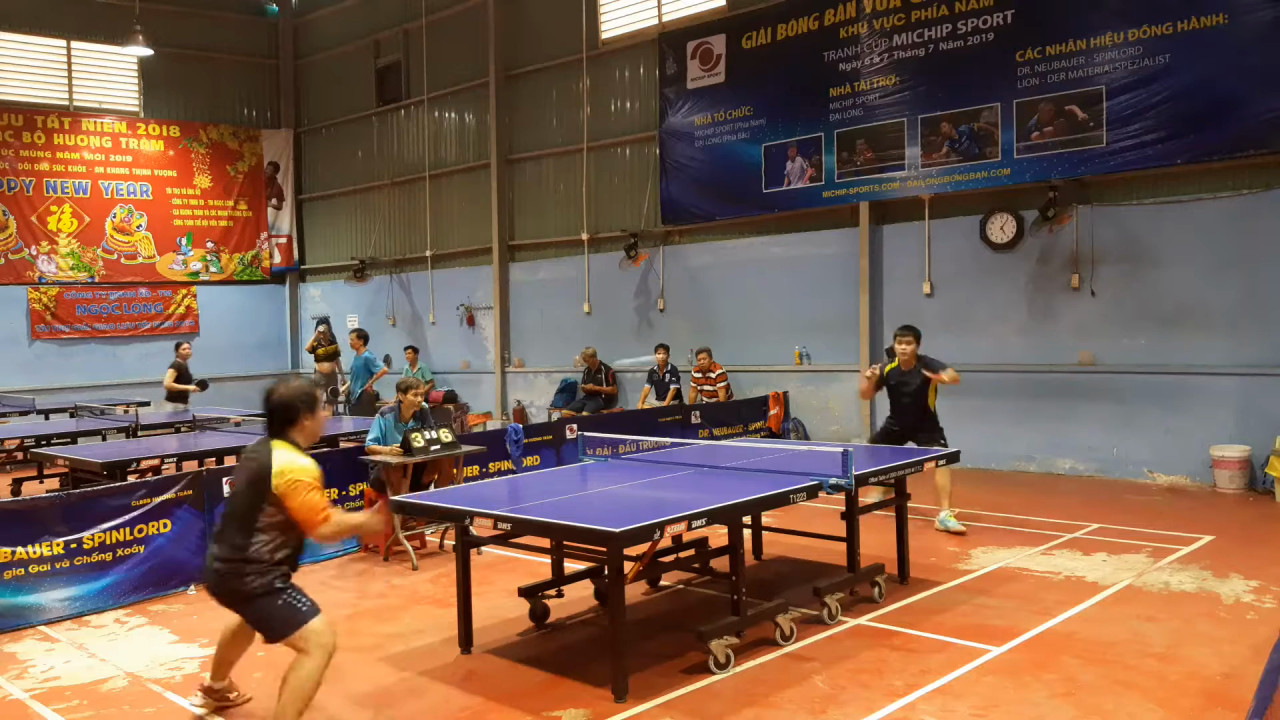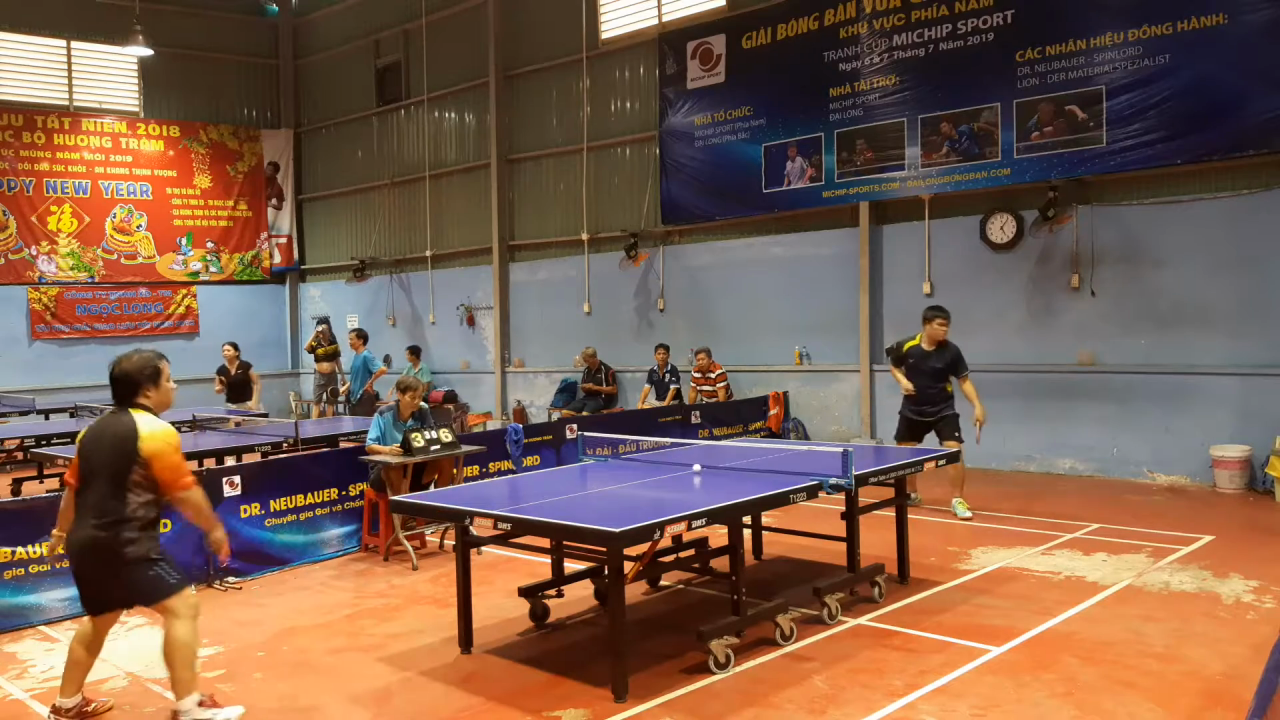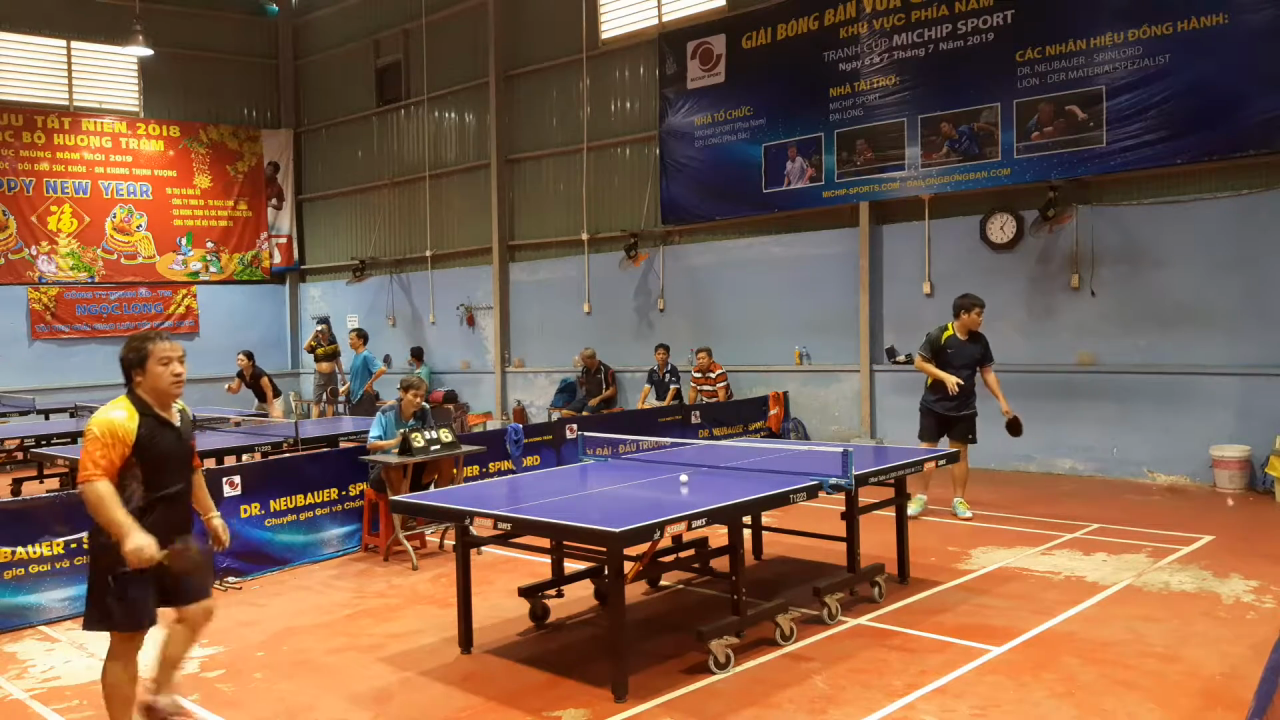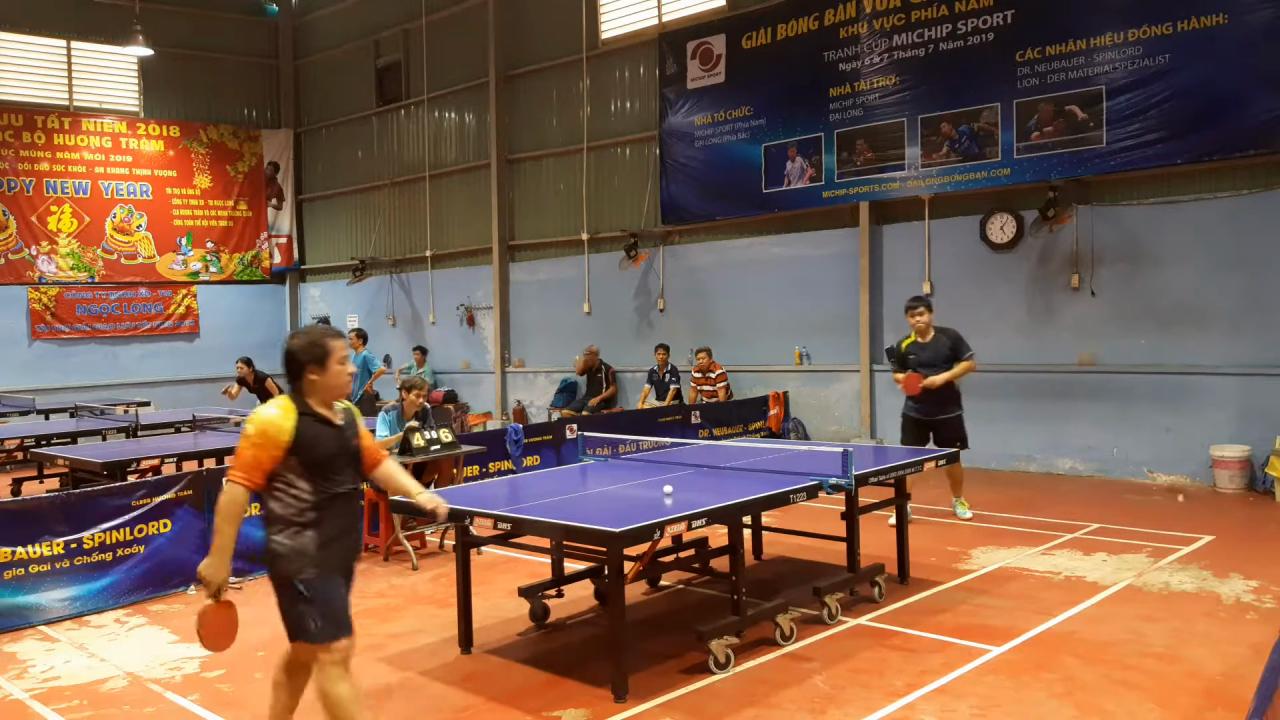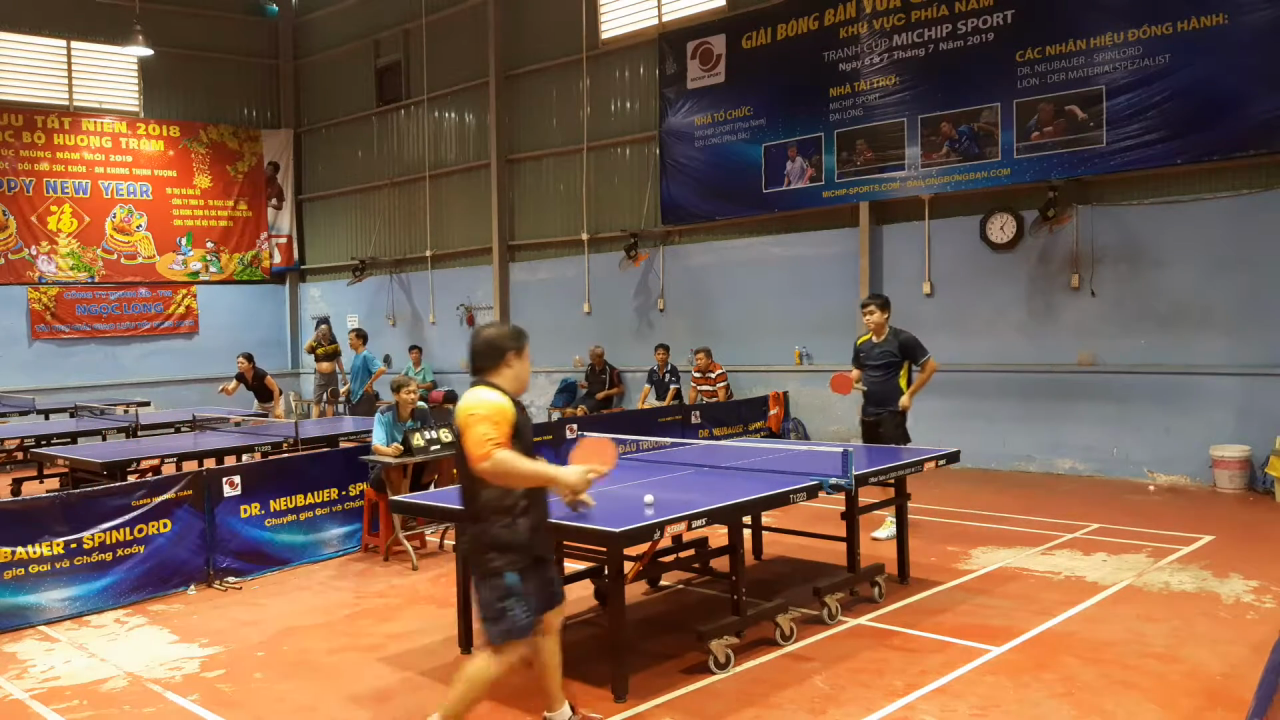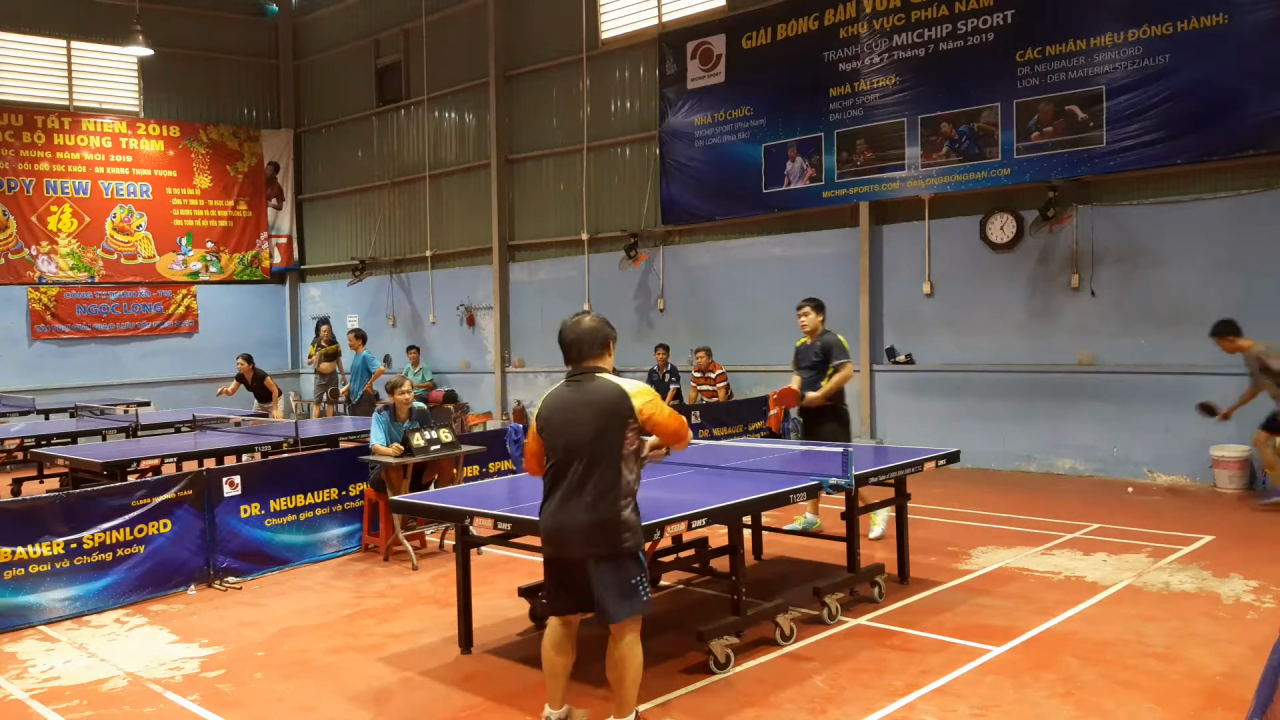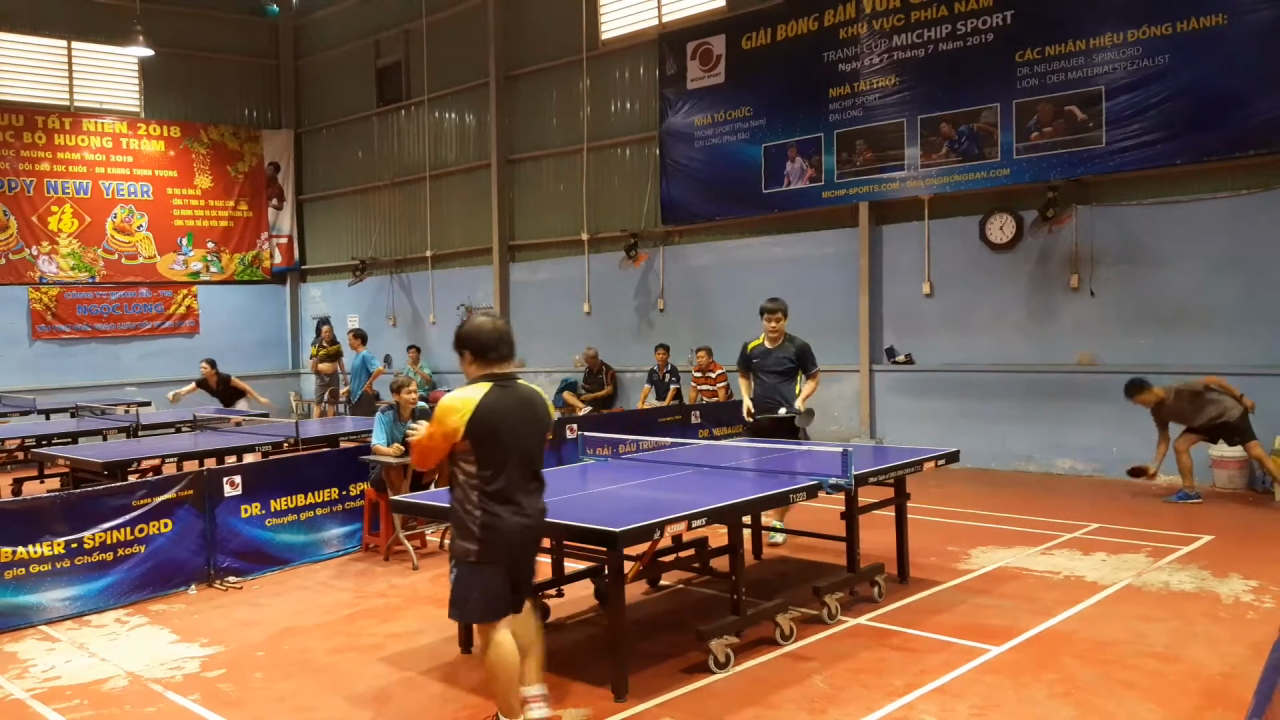
dt=0.7s
person 1, frame 1
left shoulder: (259, 452)
right shoulder: (295, 466)
right elbow: (324, 528)
right wrist: (365, 521)
left hip: (224, 566)
right hip: (254, 576)
left knee: (251, 619)
right knee: (320, 643)
left ankle: (213, 689)
person 1, frame 2
left shoulder: (97, 428)
right shoulder: (156, 431)
left elbow: (74, 485)
right elbow: (183, 492)
left wrist: (62, 530)
right wrist: (215, 529)
left hip: (88, 542)
right hip: (126, 544)
left knee: (98, 621)
right knee: (184, 607)
person 1, frame 3
left shoulder: (181, 414)
right shoulder: (115, 420)
right elbow: (92, 482)
left wrist: (210, 514)
right wrist: (130, 534)
left hip: (173, 544)
right hip: (127, 551)
left knee: (197, 611)
right knee: (128, 638)
person 1, frame 4
left shoulder: (347, 414)
right shoulder: (274, 420)
left elbow: (377, 462)
right elbow: (238, 486)
left wrist: (420, 494)
right wrist: (219, 557)
left hip: (337, 555)
right hip: (302, 558)
left knee: (306, 650)
right knee: (335, 651)
person 1, frame 5
left shoulder: (501, 403)
right shoulder: (487, 403)
right elbow: (491, 462)
left wrist: (563, 486)
right wrist: (560, 475)
left hip: (523, 544)
right hip: (501, 549)
left knee: (549, 622)
right knee: (510, 649)
person 1, frame 6
left shoulder: (549, 402)
right shoulder: (631, 393)
left elbow: (535, 464)
right elbow: (681, 436)
right wrist: (649, 444)
left hip: (558, 529)
right hip: (610, 531)
left knee: (561, 618)
right knee: (624, 628)
person 1, frame 7
left shoulder: (458, 404)
right shoulder: (538, 400)
left elbow: (424, 460)
left wrist: (427, 437)
left hip: (481, 532)
right hip: (527, 524)
left knee: (494, 625)
right knee: (520, 608)
person 2, frame 1
left shoulder: (929, 365)
right shoulder: (888, 369)
left elbow: (954, 376)
right elbow: (866, 396)
left wrist: (944, 378)
right wrist: (869, 380)
left hip: (926, 425)
right hip: (896, 424)
left ankle: (945, 515)
right ankle: (887, 489)
person 2, frame 2
left shoulder: (951, 351)
right shoulder: (906, 346)
left elbow: (964, 380)
right elbow: (893, 366)
left wrist: (977, 407)
right wrist: (902, 381)
left hip: (943, 410)
right hip: (912, 410)
left knee: (954, 451)
left ankle: (957, 500)
right ankle: (912, 494)
person 2, frame 3
left shoulder: (980, 341)
right shoulder: (939, 336)
left elbow: (987, 371)
right elbow: (919, 362)
left wrist: (1002, 401)
right wrist: (945, 376)
left hip: (964, 407)
right hip: (935, 404)
left knee: (960, 452)
right knee: (927, 450)
left ankle: (958, 500)
right ankle: (919, 497)
person 2, frame 4
left shoulder: (949, 337)
right shoulder: (903, 346)
left elbow: (969, 364)
right elbow: (897, 374)
left wrist: (942, 378)
right wrist: (905, 380)
left hip: (947, 410)
right hip: (915, 411)
left ankle: (958, 500)
person 2, frame 5
left shoulder: (903, 339)
right shoulder: (861, 343)
left elbow: (929, 366)
left wrist: (909, 394)
right wrist: (849, 380)
left hip: (892, 411)
right hip: (869, 412)
left ankle: (895, 520)
person 2, frame 6
left shoulder: (831, 340)
right shoulder: (801, 346)
left elbow: (847, 372)
left wrist: (820, 394)
right wrist: (794, 389)
left hip: (832, 413)
right hip: (811, 414)
left ankle: (878, 511)
right ankle: (811, 517)
person 2, frame 7
left shoulder: (799, 347)
right shoulder: (750, 348)
left elbow: (813, 378)
right elbow: (743, 375)
left wrist: (801, 399)
right wrist: (746, 398)
left hip: (788, 419)
right hip: (759, 418)
left ankle: (778, 523)
right ankle: (775, 509)
